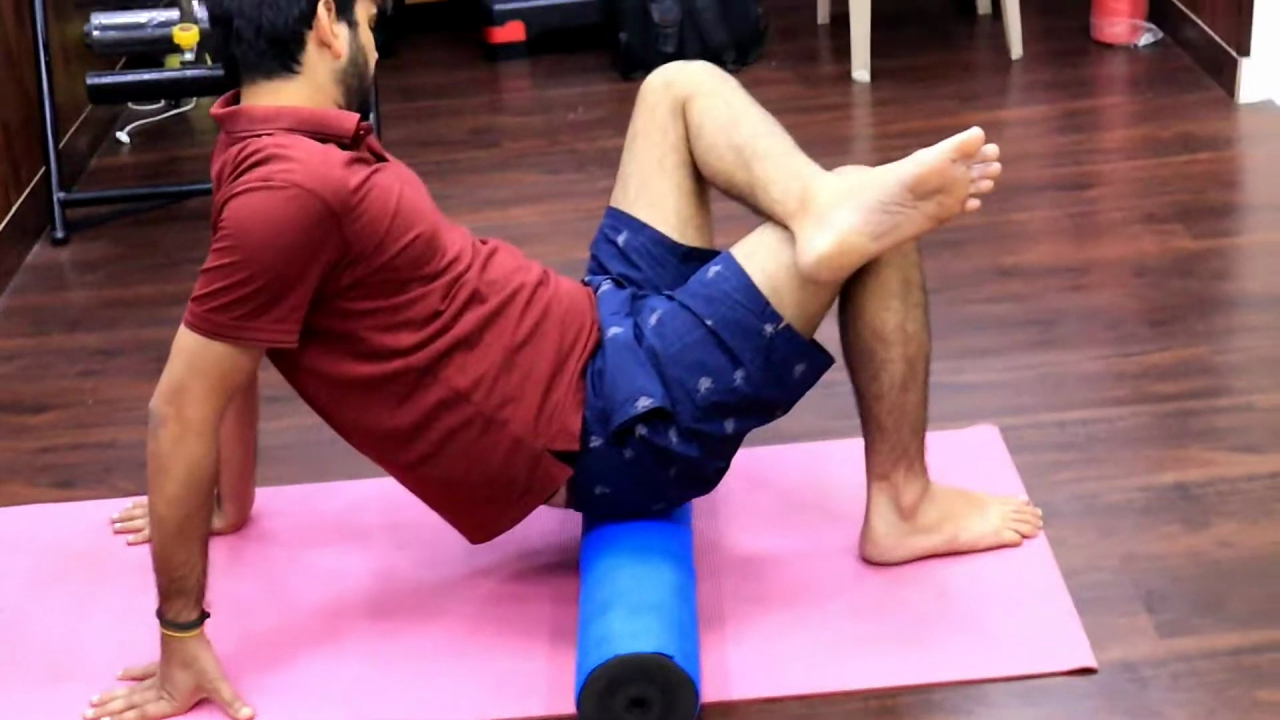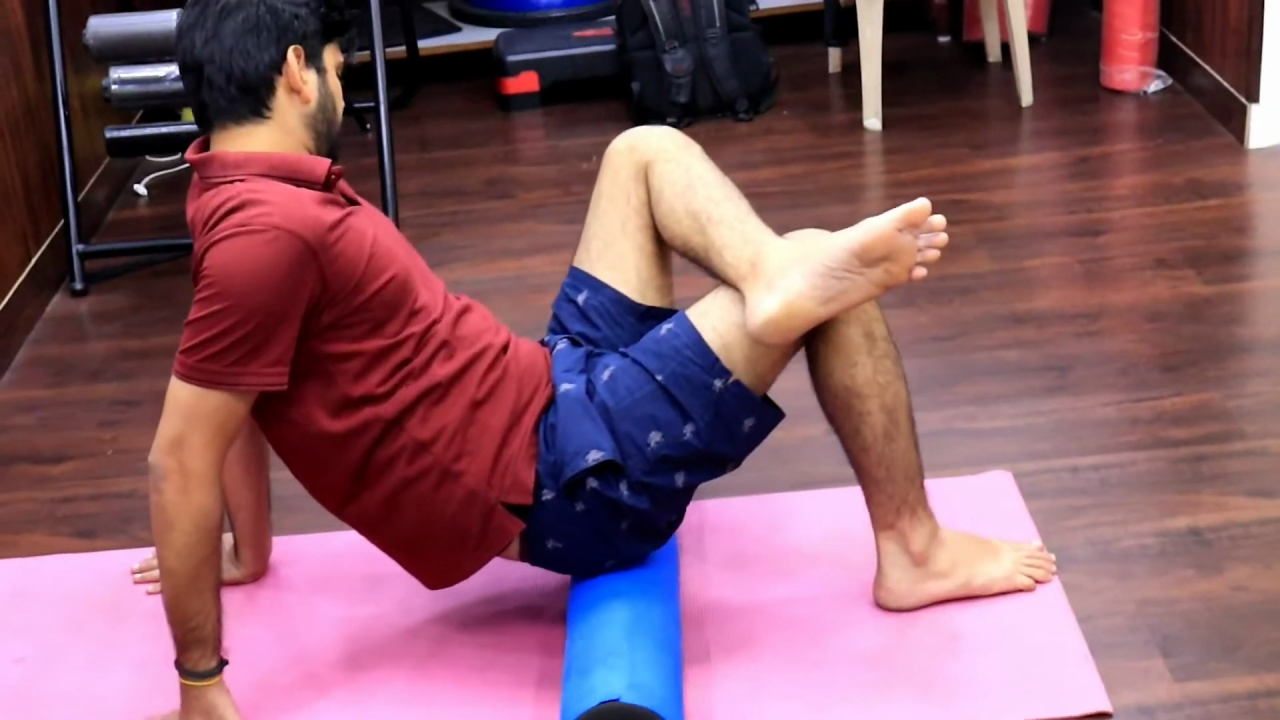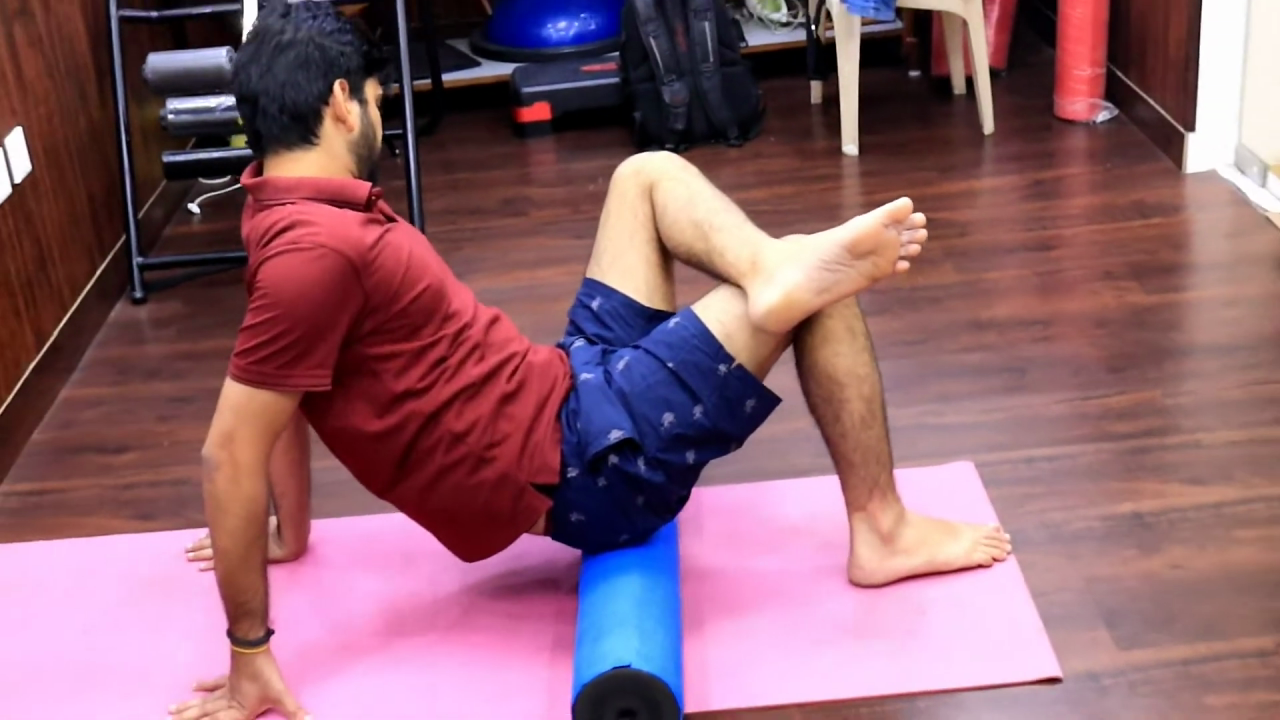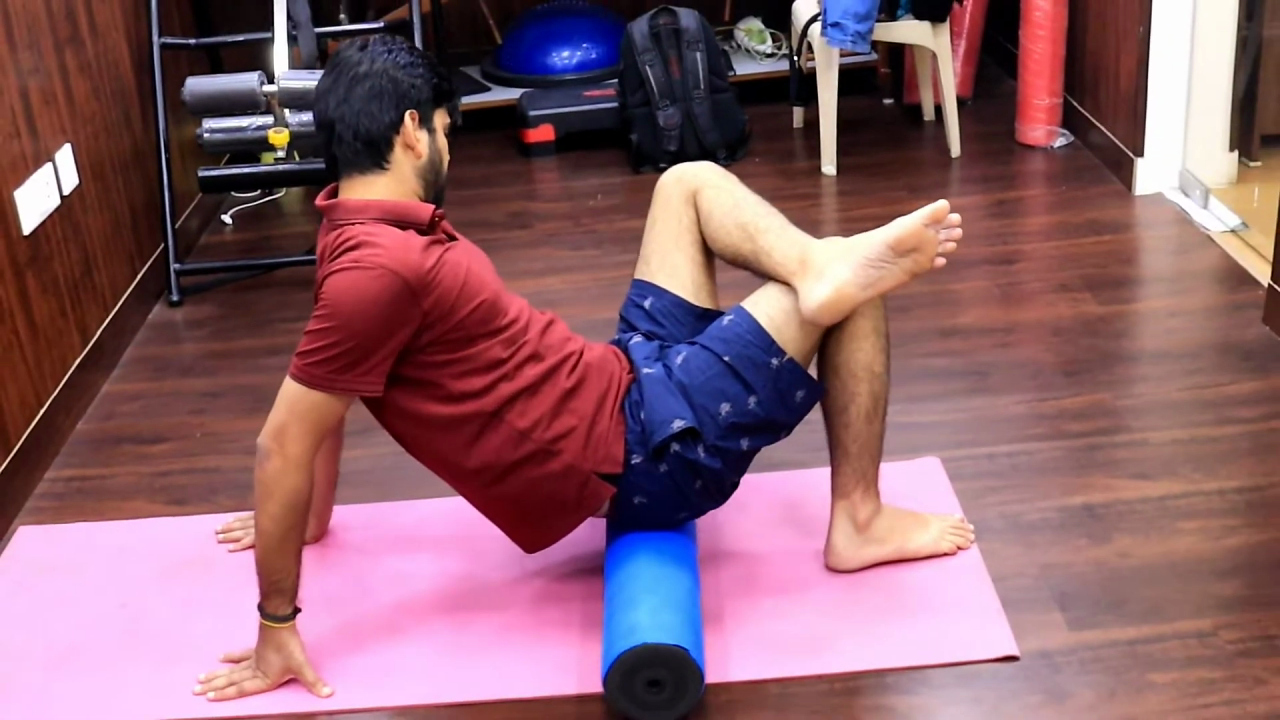
dt=0.5s
person 1, frame 1
left shoulder: (271, 143)
right shoulder: (296, 186)
left elbow: (231, 366)
right elbow: (179, 410)
left wrist: (232, 503)
right wrist: (181, 640)
left hip: (593, 335)
right hip: (608, 421)
left knee: (684, 87)
right knee: (870, 220)
left ankle: (820, 215)
right ankle: (906, 506)
person 1, frame 2
left shoulder: (251, 193)
right shoulder: (270, 230)
left elbow: (244, 402)
right elbow: (180, 461)
left wrist: (250, 548)
left hip: (560, 387)
right hip: (567, 476)
left knee: (647, 151)
right knee: (826, 277)
left ankle: (772, 277)
right ankle: (915, 549)
person 1, frame 3
left shoulder: (296, 212)
right shoulder: (318, 249)
left elbow: (284, 405)
right elbow: (229, 453)
left wrist: (291, 532)
left hip: (578, 388)
right hip: (586, 461)
left knee: (650, 175)
right knee: (819, 289)
left ankle: (775, 270)
right ankle: (884, 529)
person 1, frame 4
left shoulder: (366, 230)
right shoulder: (382, 266)
left elbow: (319, 395)
right elbow: (282, 445)
left wrist: (314, 518)
right wrist: (277, 627)
left hip: (630, 380)
right hip: (647, 446)
left knee: (692, 182)
right knee: (853, 291)
left ankle: (822, 267)
right ankle: (860, 519)
